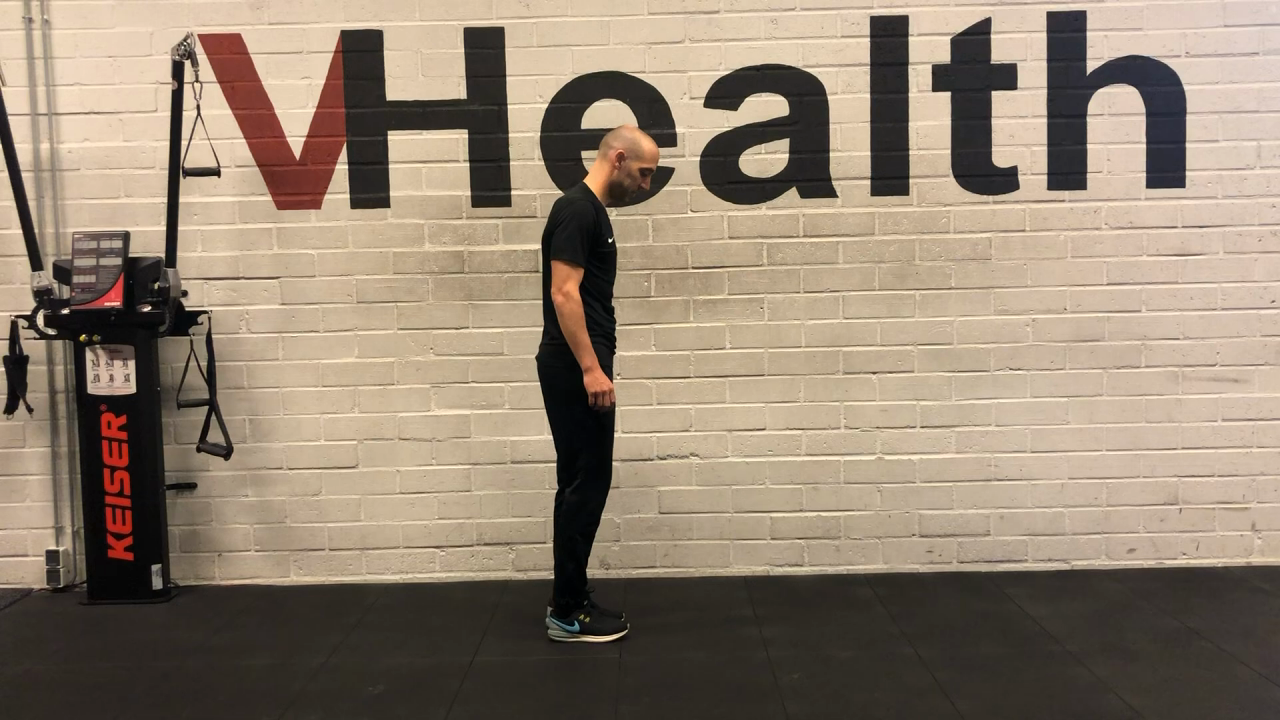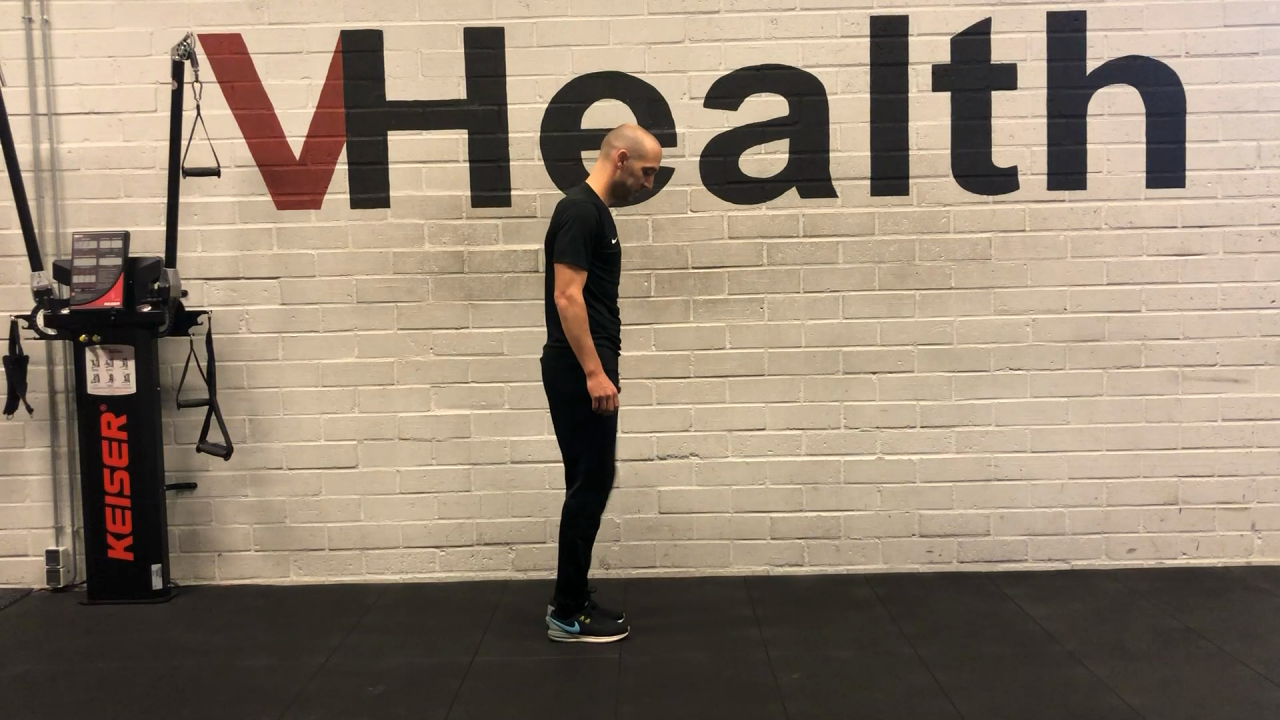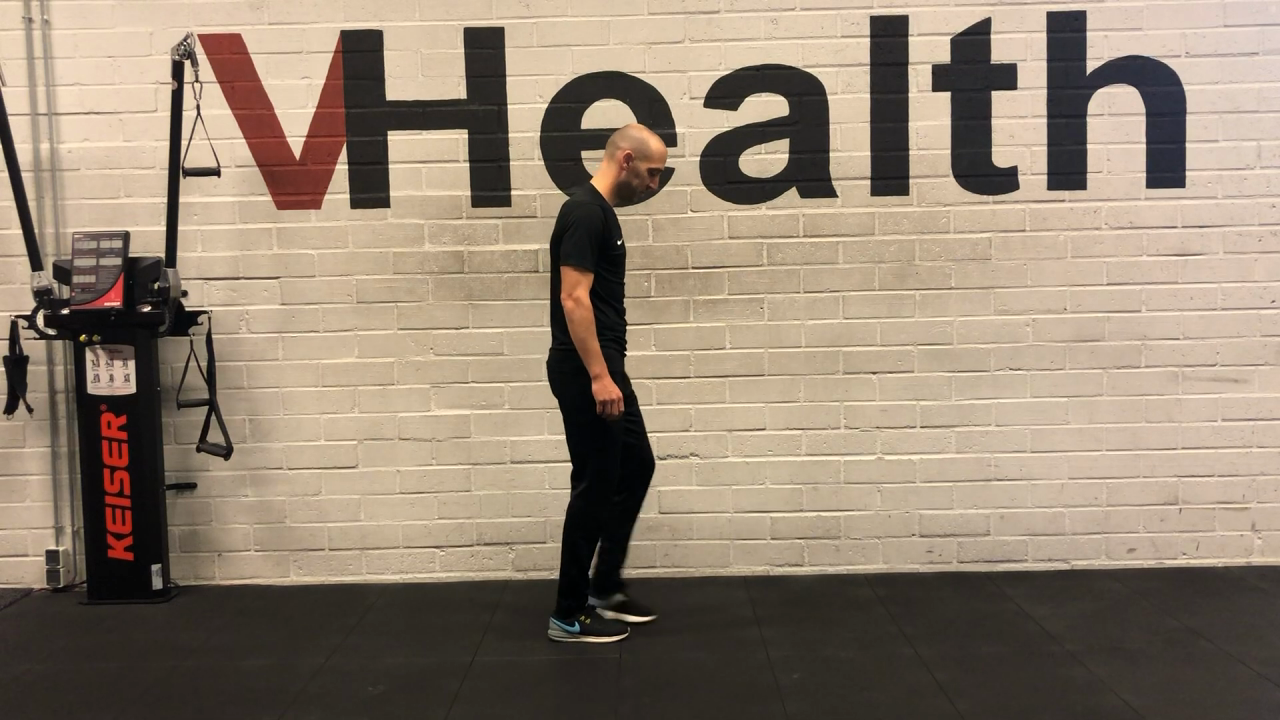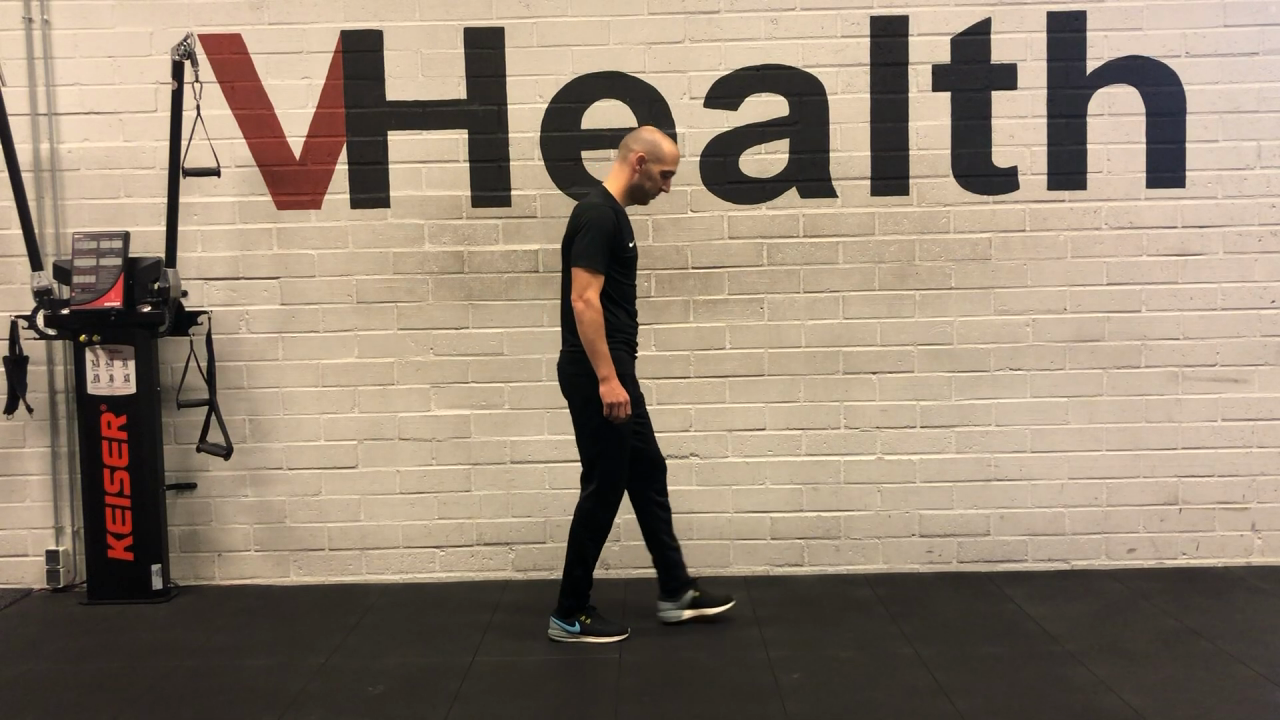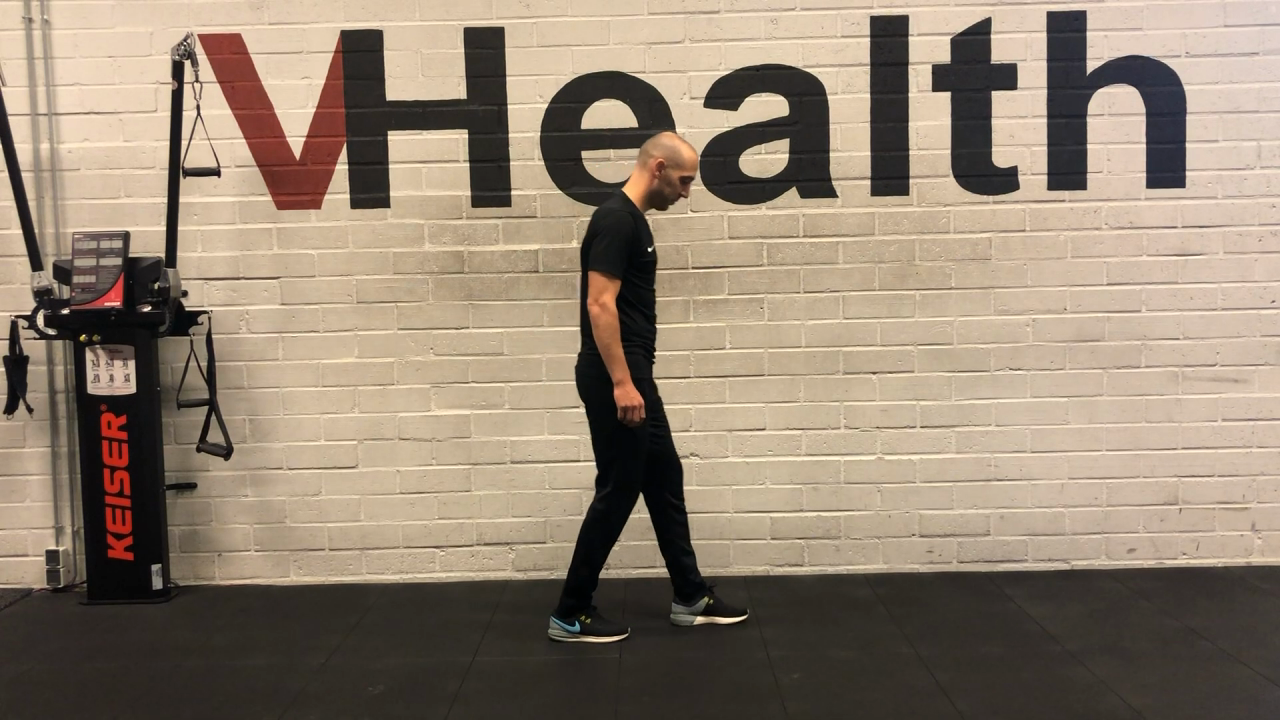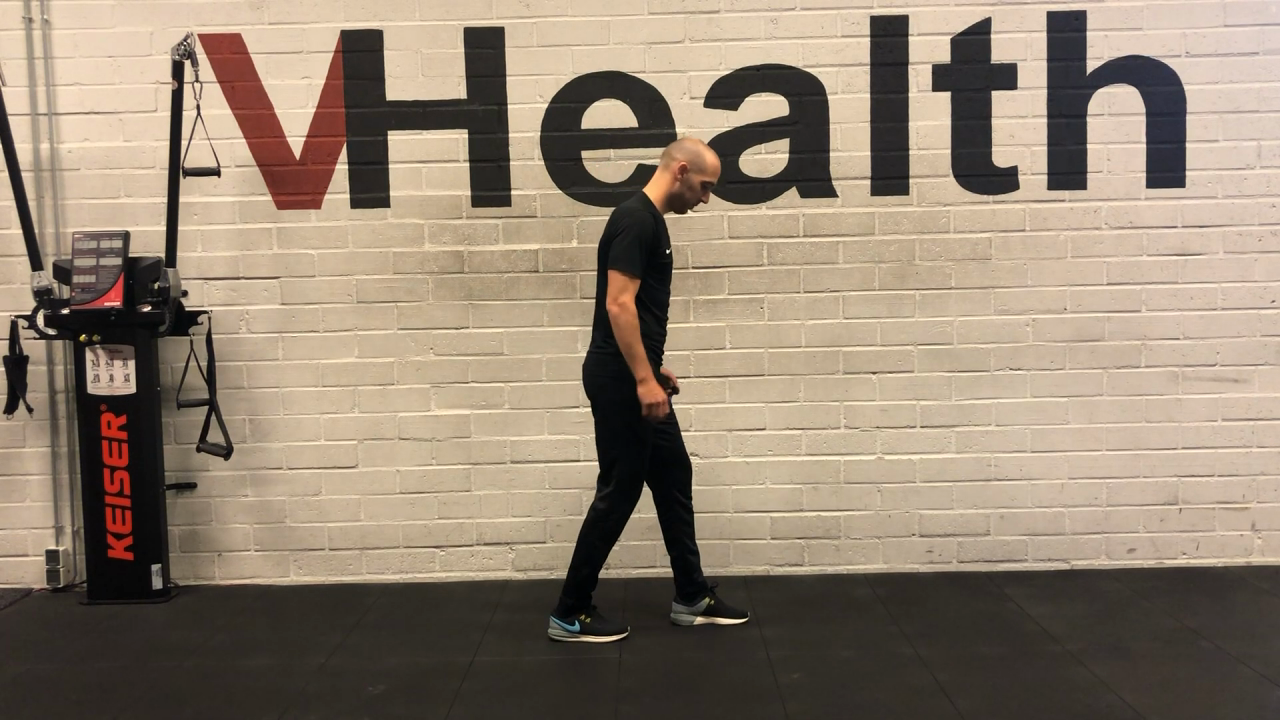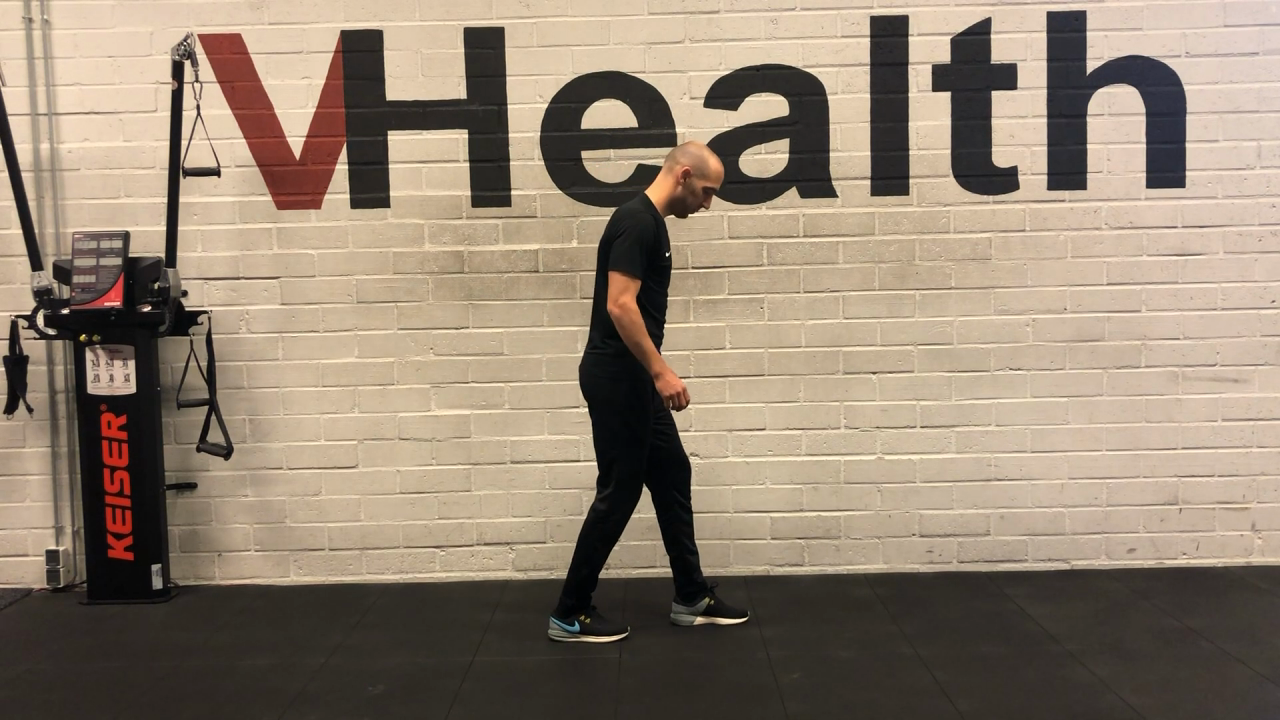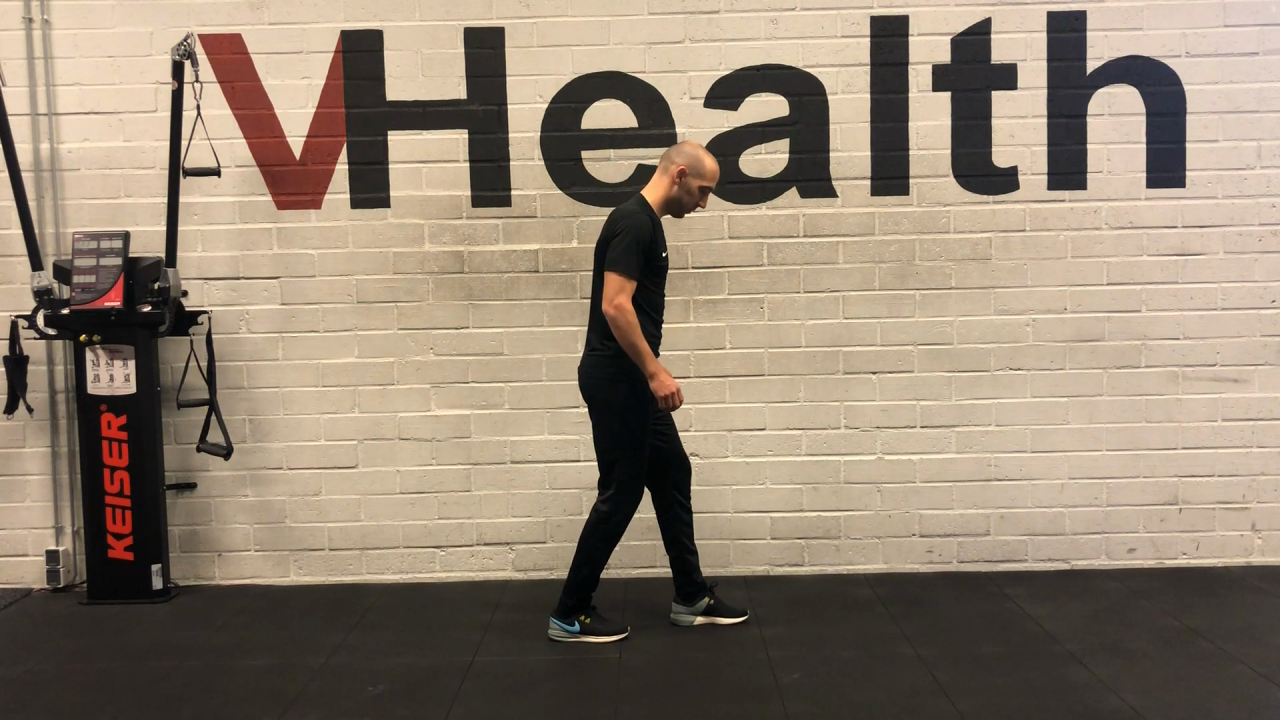
dt=0.2s
person 1, frame 1
left shoulder: (592, 211)
right shoulder: (577, 209)
right elbow: (564, 293)
right wrist: (592, 368)
left hip: (577, 365)
right hip: (574, 367)
left knee: (582, 481)
right knee: (588, 482)
left ankle: (571, 598)
right ankle: (567, 612)
person 1, frame 2
left shoulder: (595, 211)
right shoulder: (580, 211)
right elbow: (567, 296)
right wrist: (595, 373)
left hip: (586, 367)
right hip: (578, 370)
left knee: (593, 482)
right knee: (589, 485)
left ankle: (571, 597)
right ankle: (568, 614)
person 1, frame 3
left shoulder: (601, 212)
right shoulder: (585, 212)
right elbow: (573, 299)
right wrist: (599, 376)
left hip: (600, 366)
right hip: (585, 371)
left knee: (636, 468)
right knee: (596, 486)
left ankle: (603, 589)
right ankle: (569, 613)
person 1, frame 4
left shoulder: (612, 214)
right shoulder: (596, 214)
right elbow: (584, 300)
right wrist: (607, 379)
left hip: (612, 371)
right hip: (594, 374)
left knee: (648, 476)
right knee: (603, 488)
left ankle: (676, 592)
right ankle: (569, 614)
person 1, frame 5
left shoulder: (632, 219)
right shoulder: (616, 220)
right elbow: (600, 304)
right wrist: (621, 382)
left hip: (632, 374)
right hip: (614, 377)
left knee: (665, 479)
right knee: (618, 489)
left ankle: (691, 597)
right ankle: (570, 613)
person 1, frame 6
left shoulder: (649, 220)
right shoulder: (636, 220)
right elbow: (618, 304)
left wrist: (655, 371)
right wrist: (644, 379)
left hip: (635, 376)
right hip: (619, 377)
left knee: (674, 477)
right knee: (620, 489)
left ankle: (692, 597)
right ankle: (570, 612)
person 1, frame 7
left shoulder: (648, 221)
right shoulder: (637, 221)
right elbow: (620, 305)
left wrist: (656, 370)
right wrist: (661, 371)
left hip: (631, 376)
right hip: (617, 377)
left knee: (673, 477)
right knee: (619, 491)
left ankle: (692, 597)
right ankle: (570, 613)
person 1, frame 8
left shoulder: (645, 222)
right shoulder: (633, 222)
right elbow: (615, 305)
left wrist: (651, 371)
right wrist: (655, 372)
left hip: (629, 377)
right hip: (615, 379)
left knee: (673, 476)
right knee: (621, 492)
left ankle: (691, 598)
right ankle: (570, 614)
